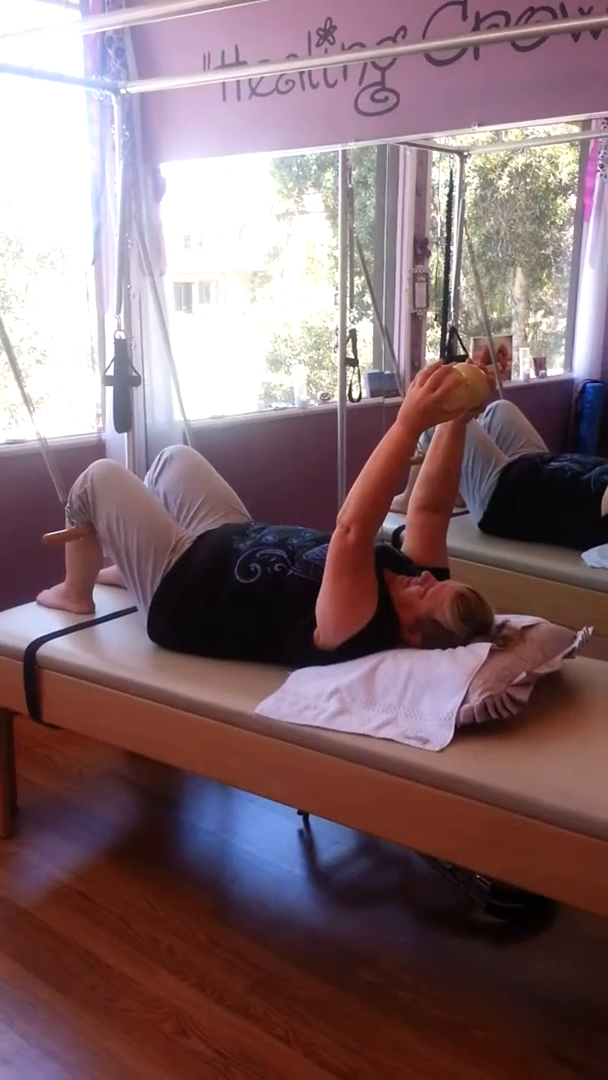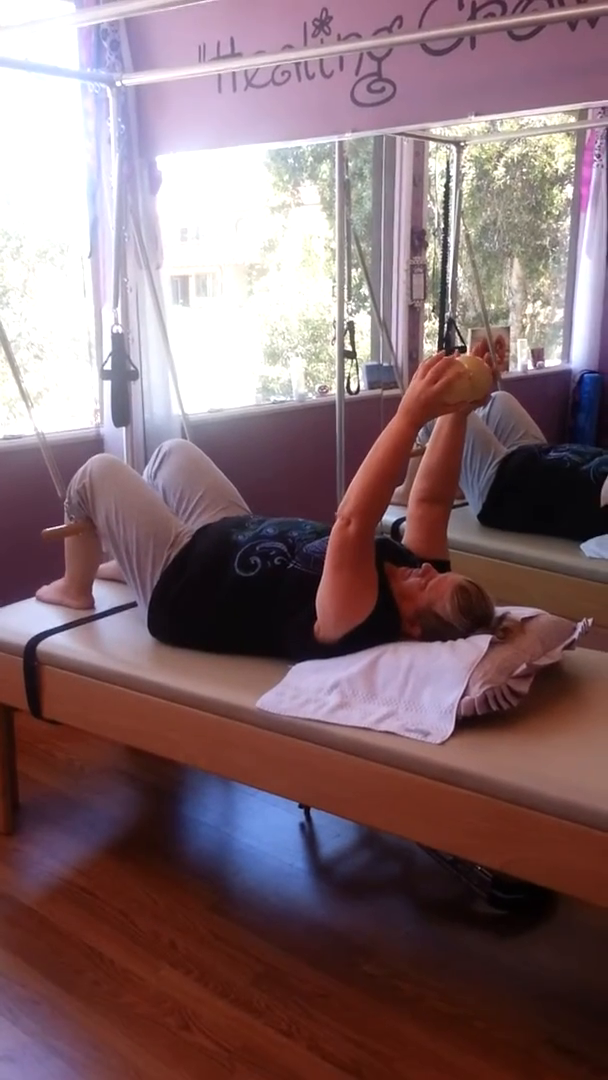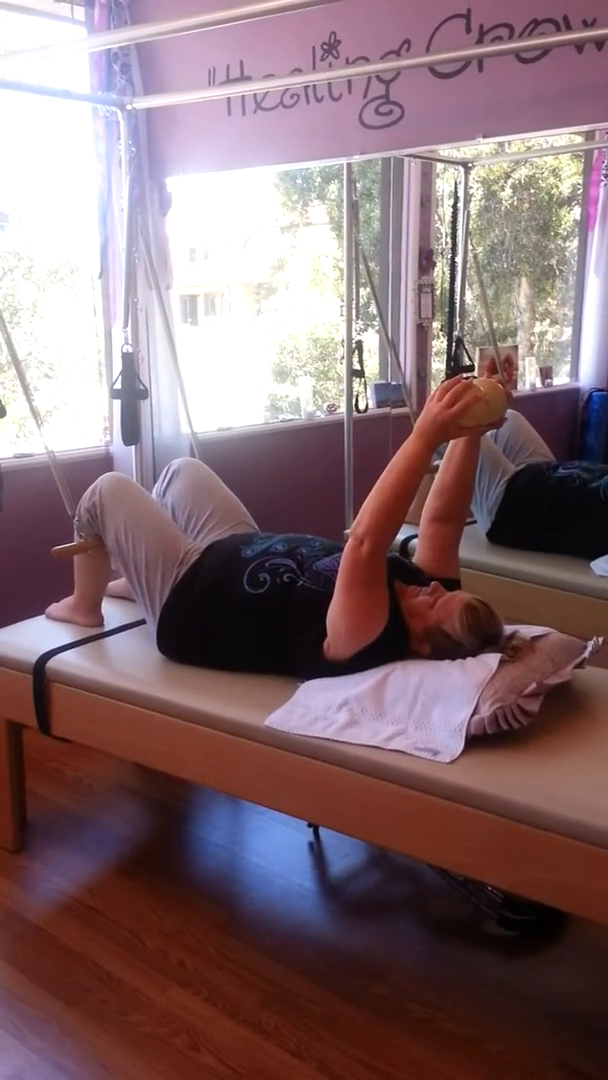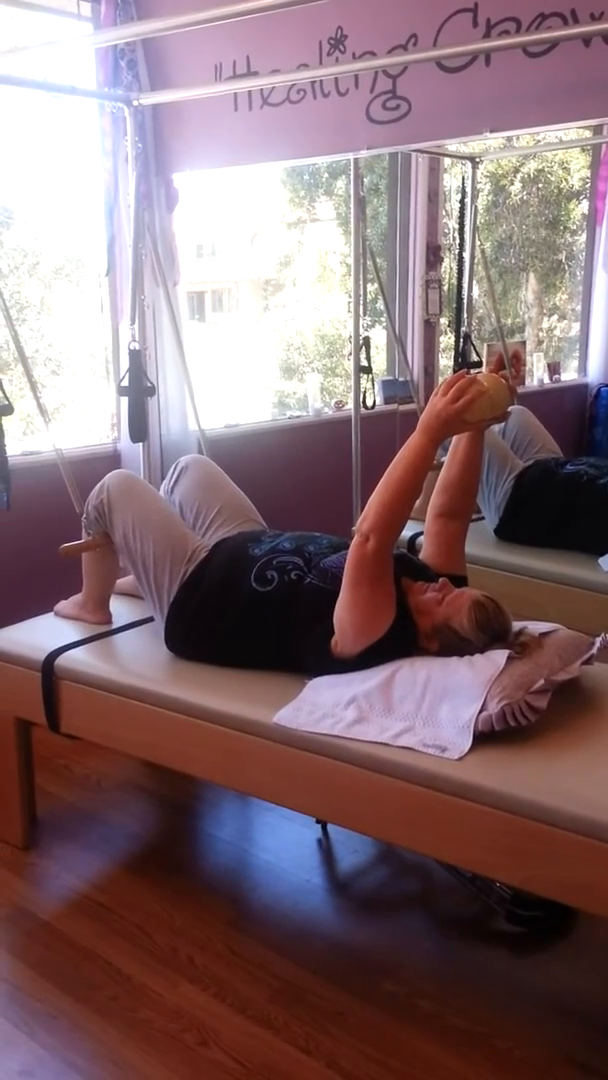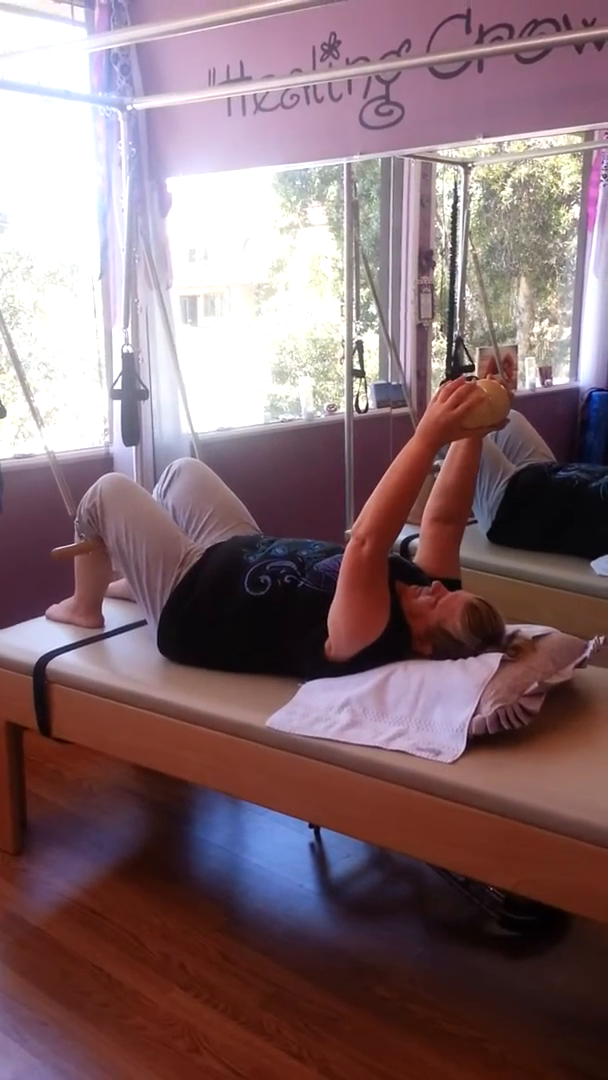
dt=1s
person 1, frame 1
left shoulder: (359, 629)
right shoulder: (413, 576)
left elbow: (353, 528)
right elbow: (430, 506)
left wrist: (409, 423)
right wrist: (454, 419)
left hip: (182, 589)
left knee: (99, 476)
right knee: (177, 457)
left ankle: (75, 592)
right ankle: (126, 564)
person 1, frame 2
left shoulder: (359, 624)
right shoulder: (420, 575)
left elbow: (353, 521)
right elbow: (431, 498)
left wrist: (410, 416)
right wrist: (455, 412)
left hip: (181, 584)
left knee: (99, 472)
right knee: (175, 452)
left ankle: (75, 588)
right ankle: (125, 559)
person 1, frame 3
left shoulder: (369, 641)
right shoulder: (429, 592)
left elbow: (366, 541)
right elbow: (443, 518)
left wrist: (425, 437)
right wrist: (469, 433)
left hip: (189, 601)
left knee: (109, 489)
right knee: (184, 470)
left ankle: (83, 606)
right ankle: (134, 577)
person 1, frame 4
left shoulder: (376, 638)
right shoulder: (438, 587)
left elbow: (371, 537)
right elbow: (449, 514)
left wrist: (429, 432)
right wrist: (472, 426)
left hip: (196, 599)
left knee: (115, 488)
right knee: (192, 468)
left ankle: (92, 603)
right ankle: (142, 574)
person 1, frame 5
left shoulder: (370, 642)
right shoulder: (425, 589)
left elbow: (368, 541)
right elbow: (445, 518)
left wrist: (428, 438)
right wrist: (471, 432)
left hip: (190, 602)
left knee: (109, 490)
right knee: (185, 470)
left ankle: (84, 606)
right ankle: (134, 575)
